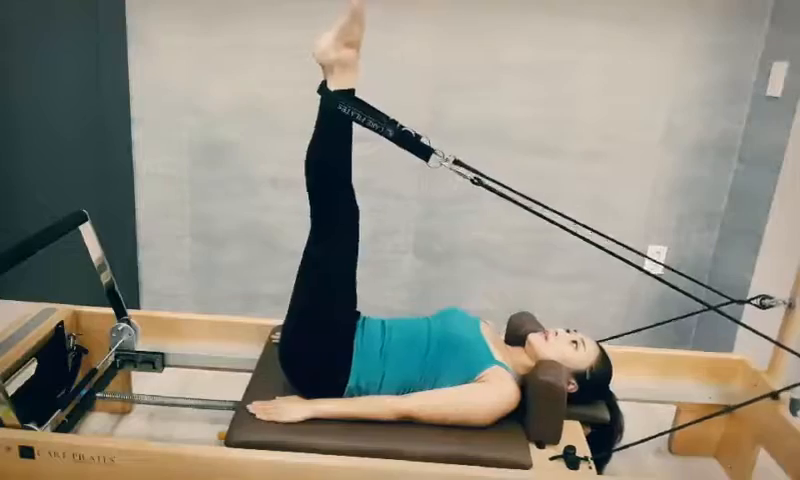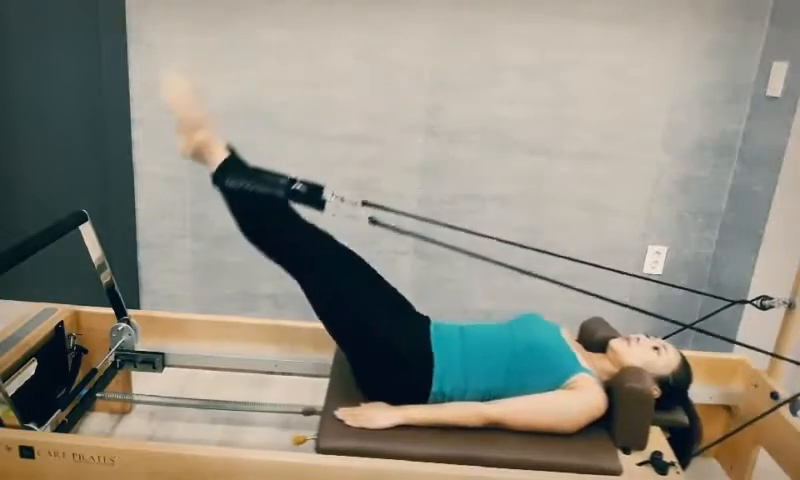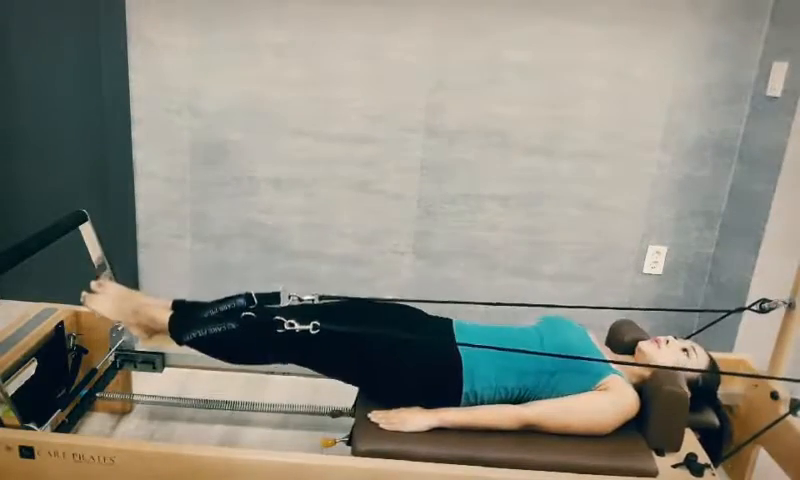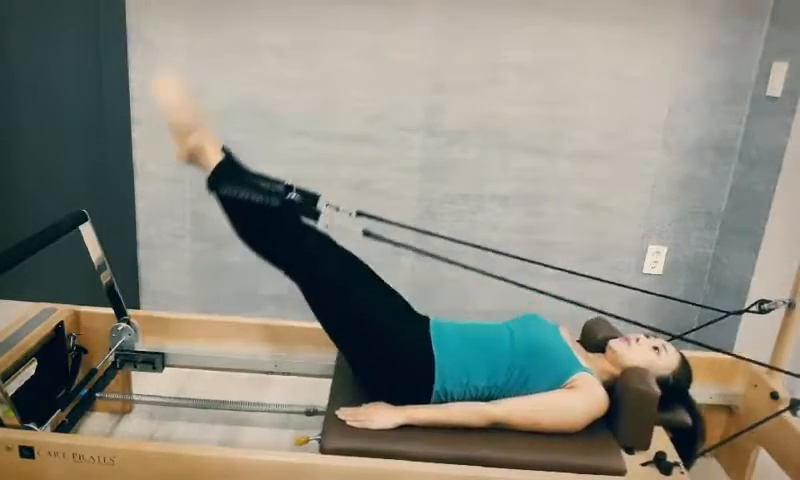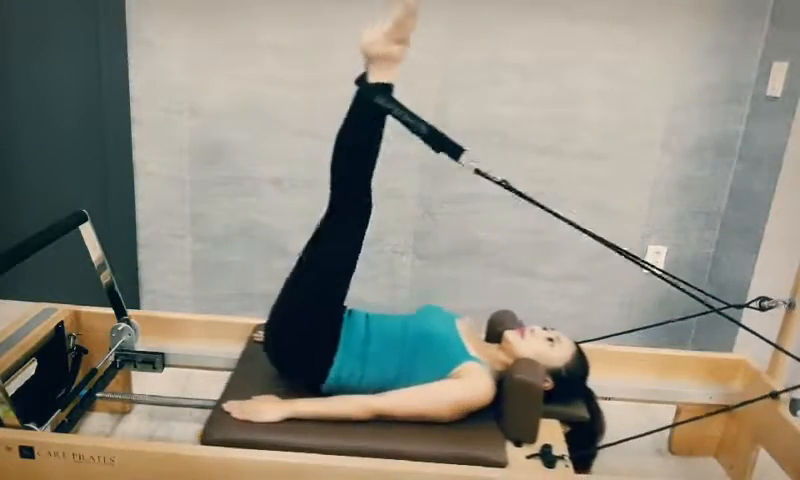
dt=1s
person 1, frame 1
left shoulder: (503, 393)
right shoulder: (492, 340)
left elbow: (404, 408)
left wrist: (310, 408)
left hip: (326, 365)
right hip: (346, 339)
left knee: (333, 223)
person 1, frame 2
left shoulder: (589, 400)
right shoulder: (563, 343)
left elbow: (489, 414)
left wrist: (398, 413)
left hip: (411, 376)
right hip: (419, 340)
left knee: (310, 255)
right knee: (317, 250)
left ankle: (215, 154)
right ankle: (216, 152)
person 1, frame 3
left shoulder: (621, 401)
right shoulder: (596, 349)
left elbow: (523, 414)
left wrist: (430, 416)
left hip: (445, 377)
right hip: (443, 337)
left knee: (292, 337)
right knee: (289, 312)
left ankle: (161, 317)
right ankle: (162, 311)
person 1, frame 4
left shoulder: (590, 398)
right shoulder: (568, 348)
left elbow: (490, 413)
left wrist: (400, 414)
left hip: (417, 372)
right hip: (426, 336)
left knee: (307, 255)
right knee: (310, 241)
left ankle: (209, 155)
right ankle: (208, 150)
person 1, frame 5
left shoulder: (478, 387)
right shoulder: (469, 334)
left elbow: (376, 407)
left wrist: (285, 408)
left hip: (309, 355)
right hip: (326, 334)
left knee: (348, 206)
